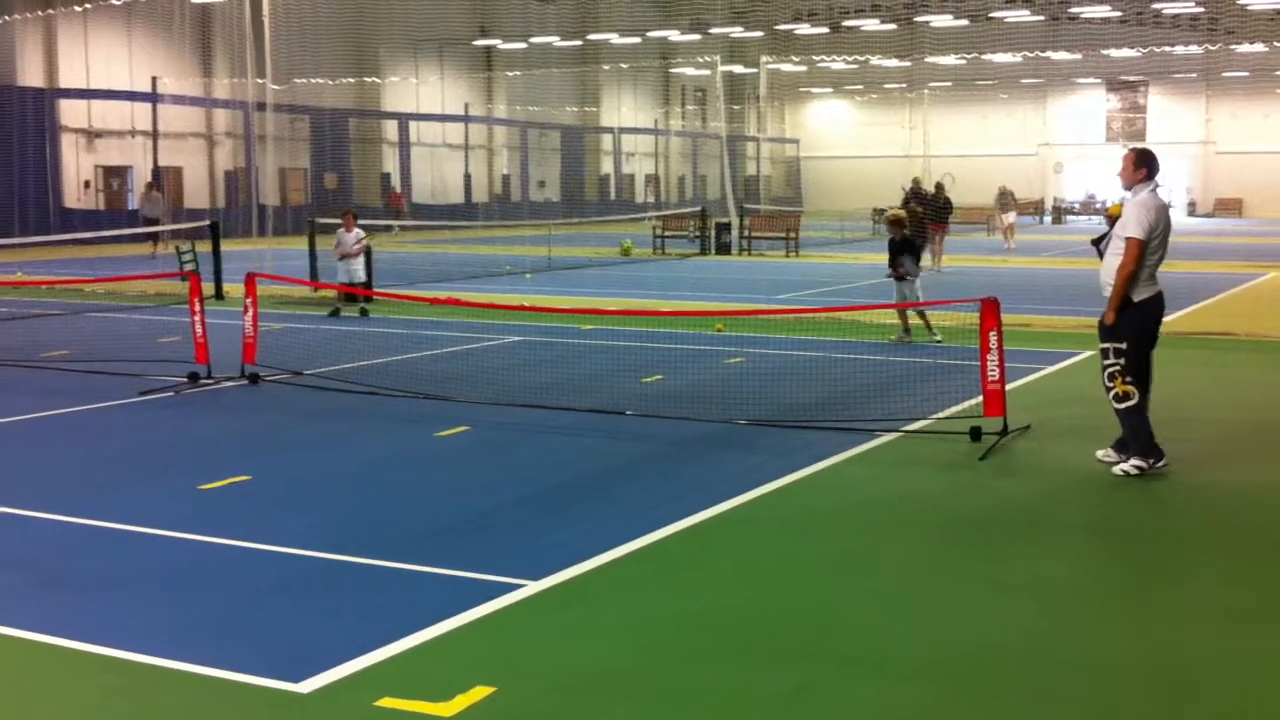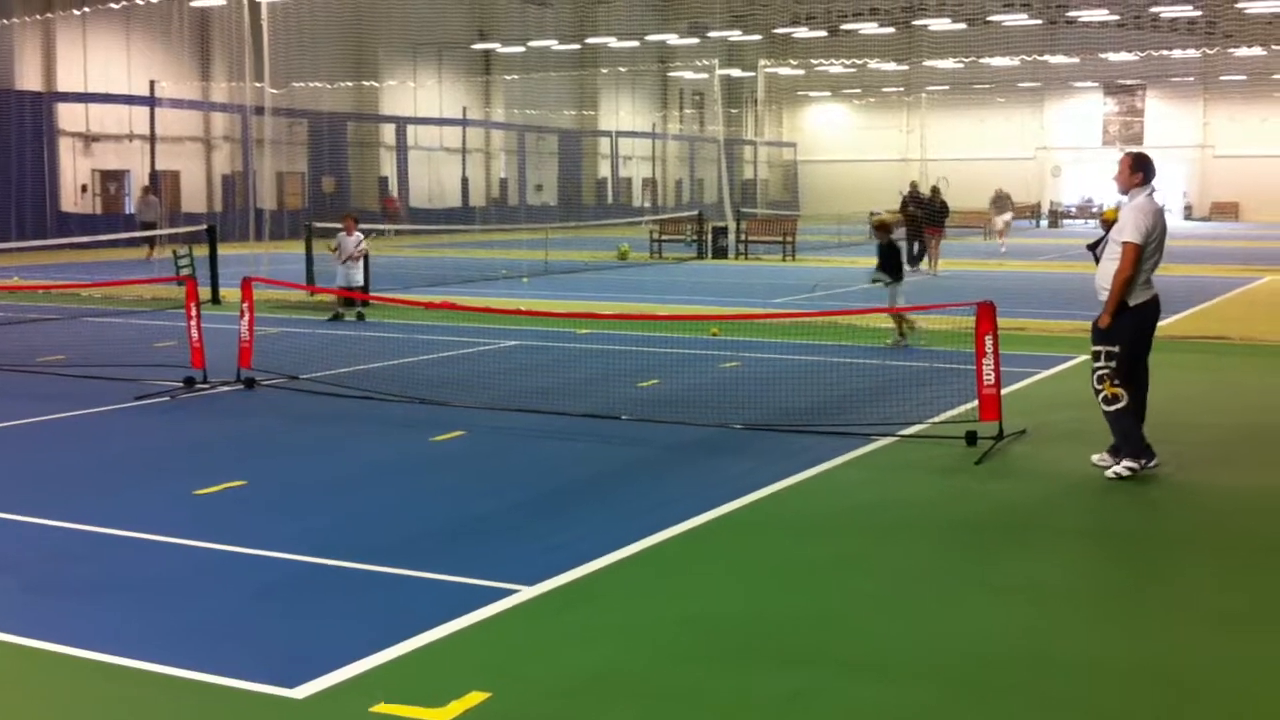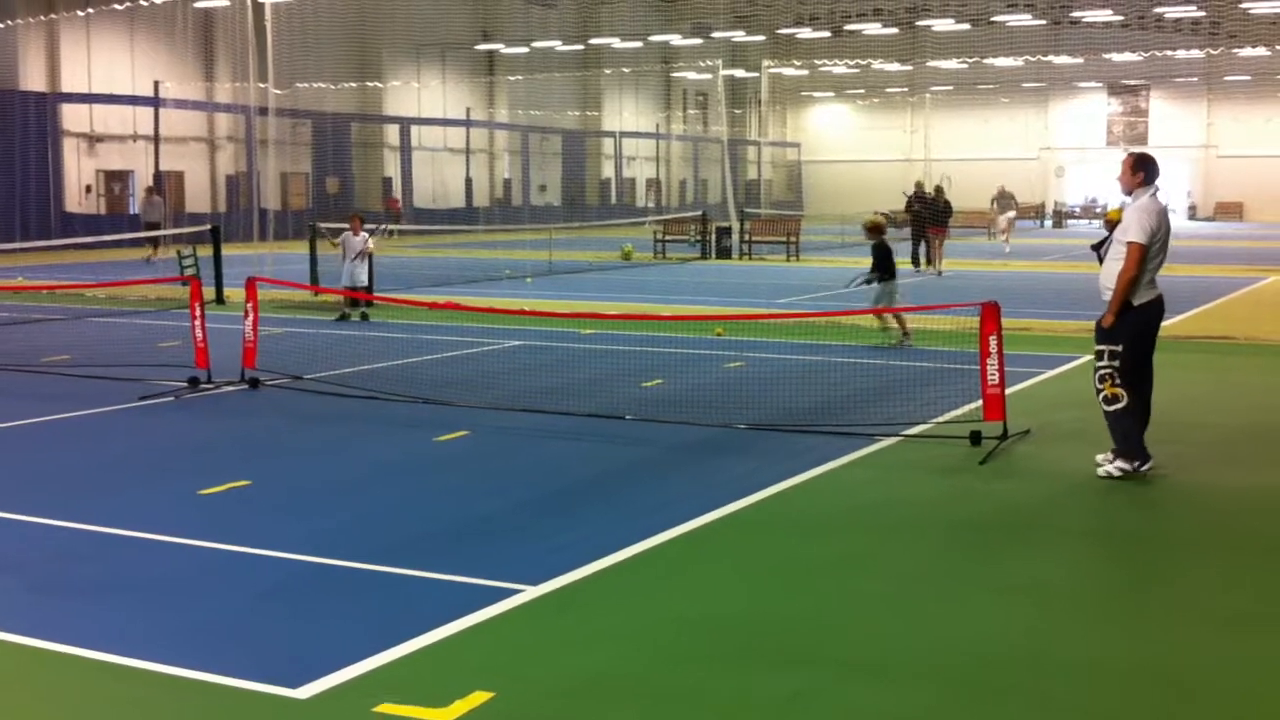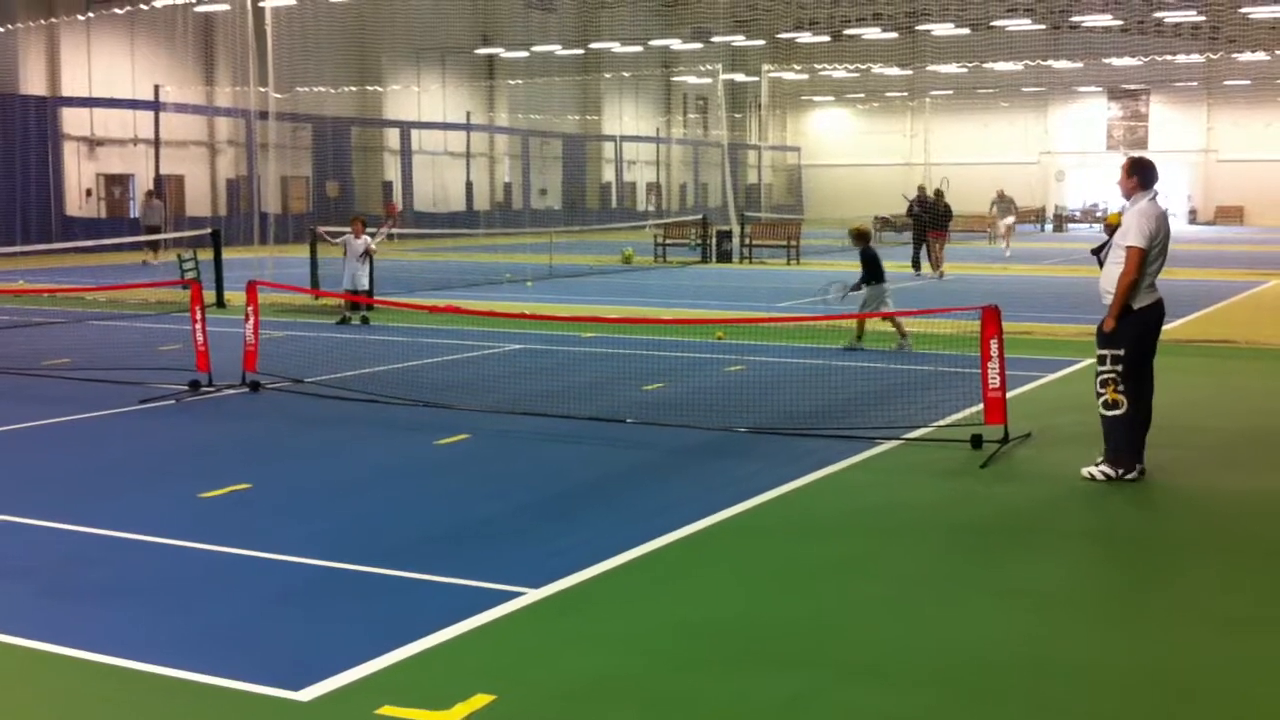
dt=0.1s
person 1, frame 1
left shoulder: (1140, 206)
right shoulder: (1155, 205)
left elbow: (1130, 265)
left wrist: (1112, 308)
right wrist: (1117, 227)
left hip: (1131, 304)
right hip: (1146, 301)
left knee: (1117, 379)
right knee: (1133, 376)
left ankle: (1146, 451)
right ankle: (1130, 445)
person 1, frame 2
left shoulder: (1136, 211)
right shoulder: (1150, 209)
left elbow: (1126, 269)
left wrist: (1108, 312)
right wrist: (1113, 231)
left hip: (1127, 308)
right hip: (1141, 305)
left knee: (1106, 381)
right knee: (1129, 381)
left ankle: (1137, 452)
right ankle: (1125, 449)
person 1, frame 3
left shoulder: (1140, 211)
right shoulder: (1153, 208)
left elbow: (1131, 269)
left wrist: (1111, 311)
right wrist: (1116, 232)
left hip: (1129, 308)
right hip: (1145, 305)
left knee: (1108, 382)
right knee: (1134, 381)
left ankle: (1132, 455)
right ankle: (1129, 451)
person 1, frame 4
left shoulder: (1140, 215)
right shoulder: (1153, 212)
left elbow: (1130, 273)
left wrist: (1112, 316)
right wrist: (1116, 235)
left hip: (1130, 312)
right hip: (1146, 308)
left knee: (1111, 387)
right knee: (1135, 386)
left ankle: (1120, 461)
right ankle: (1128, 458)
